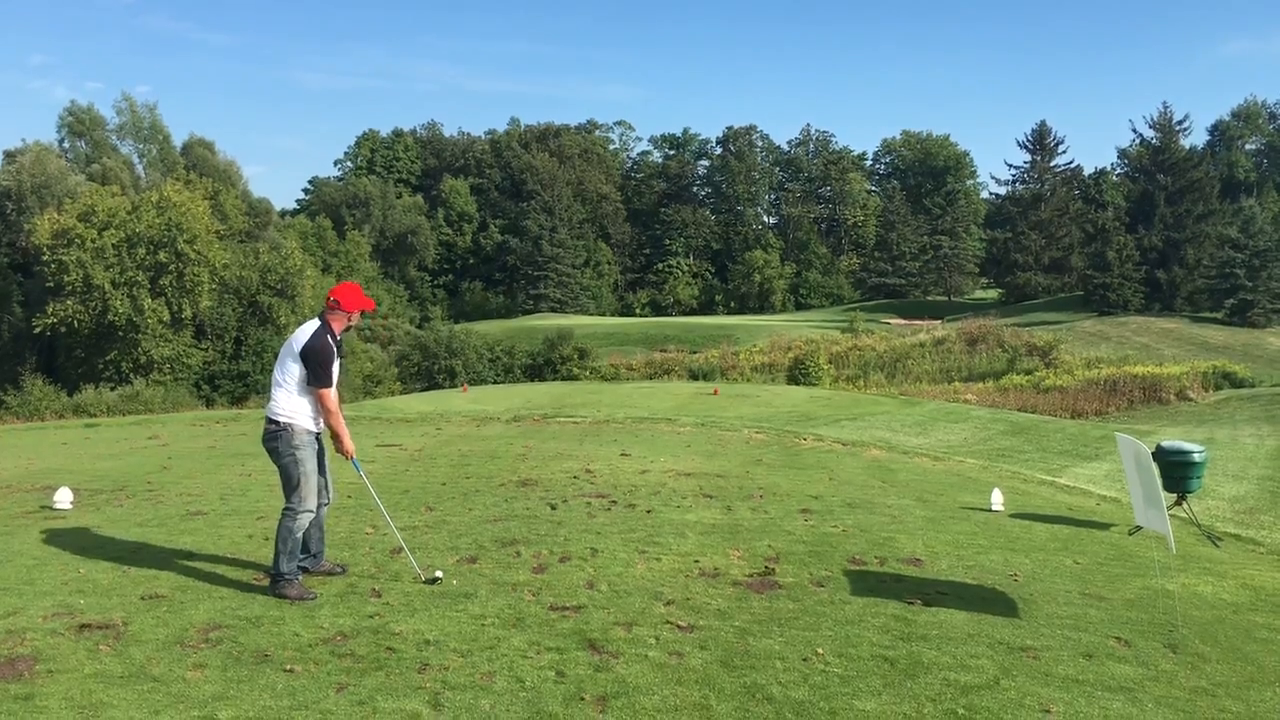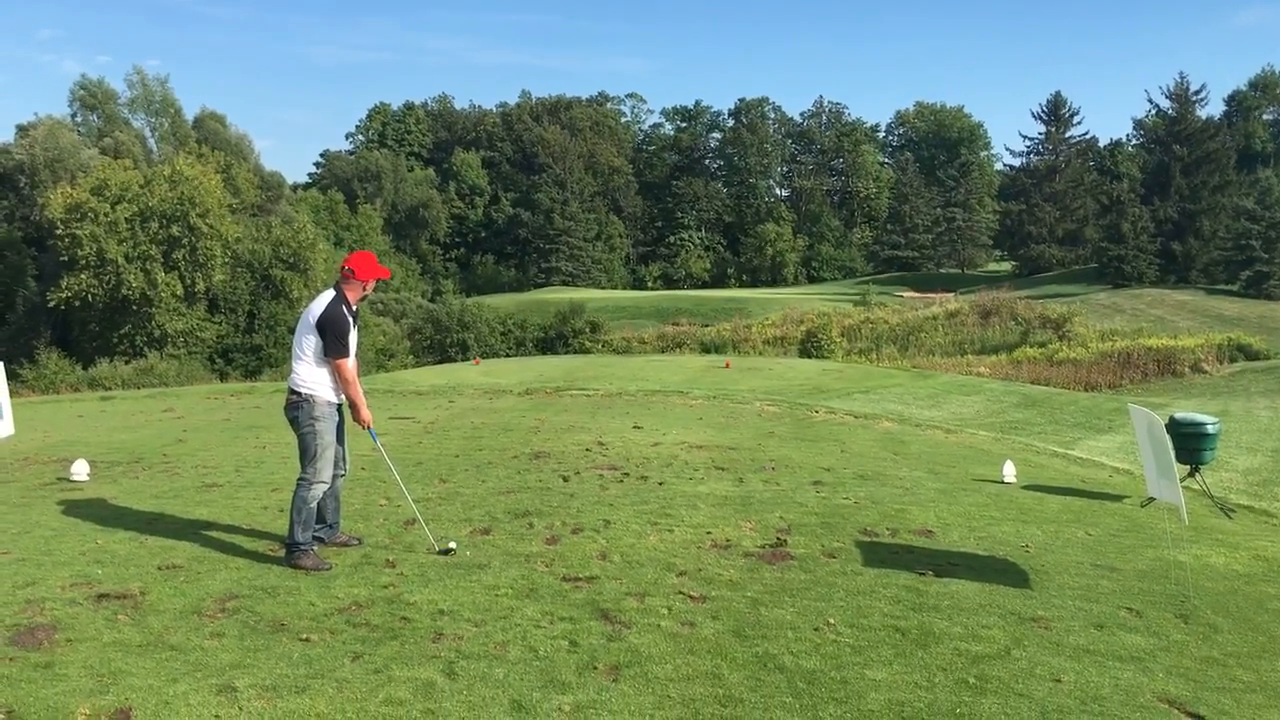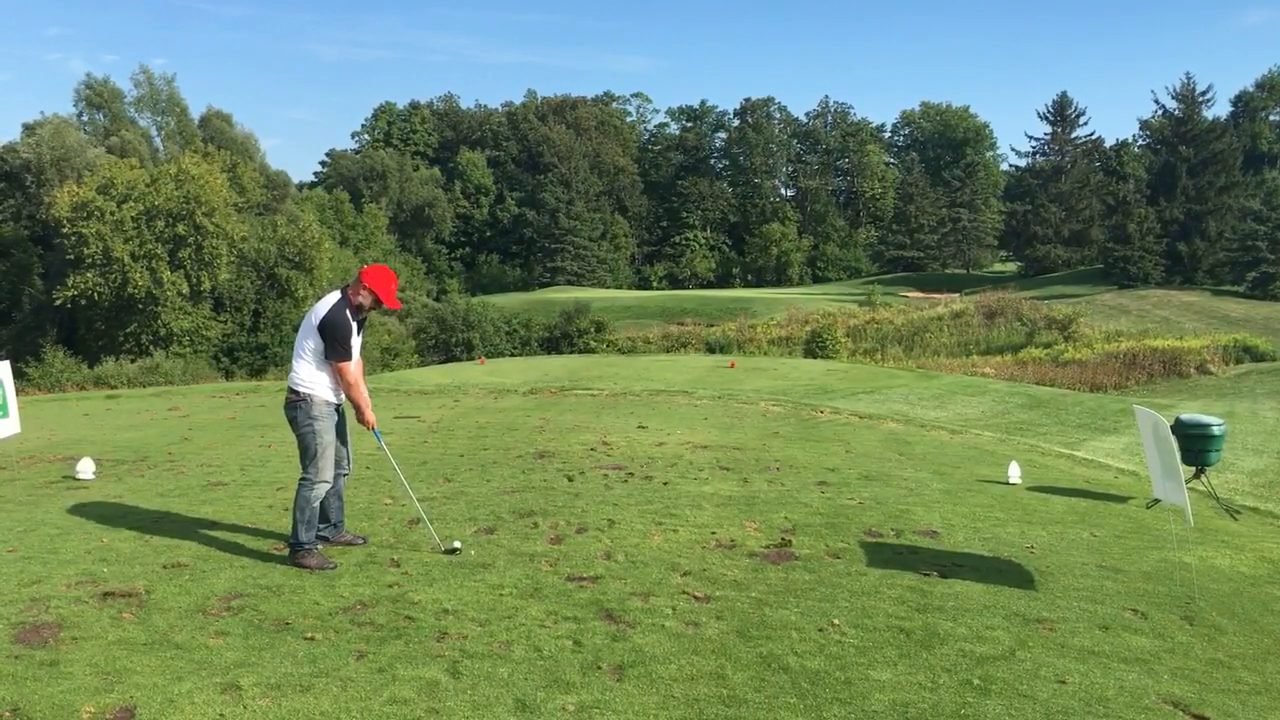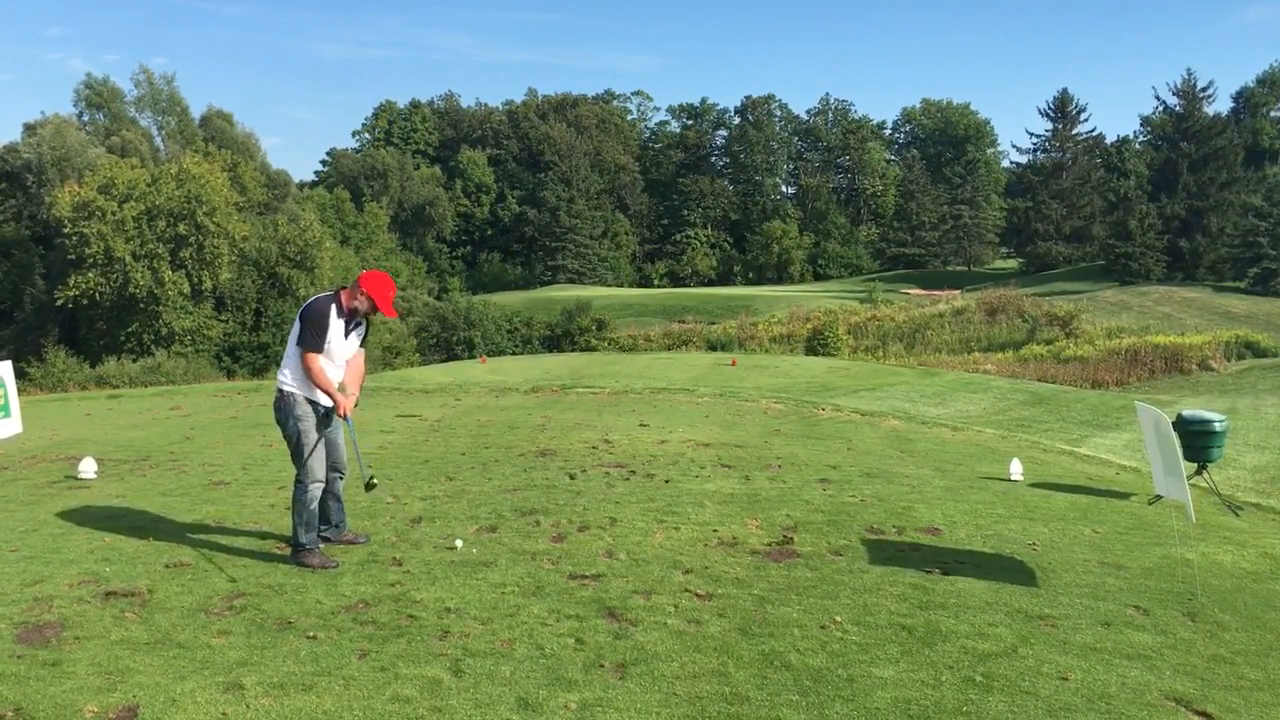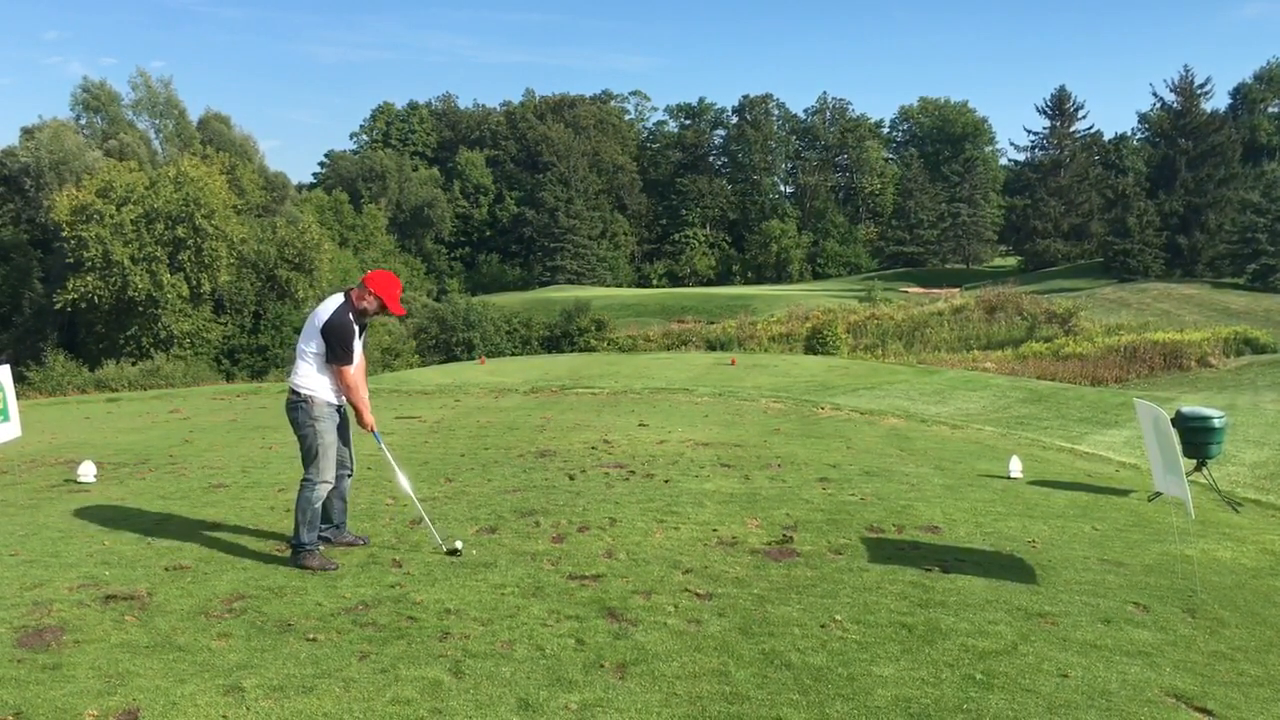
dt=1s
person 1, frame 1
left shoulder: (326, 336)
right shoulder: (318, 344)
left elbow: (330, 392)
right elbow: (325, 400)
left wrist: (340, 430)
right wrist: (343, 437)
left hip: (306, 430)
right hip: (290, 431)
left knee: (320, 497)
right knee: (302, 505)
left ankle: (311, 559)
right ankle: (283, 579)
person 1, frame 2
left shoulder: (343, 307)
right shoulder: (334, 314)
left elbow: (349, 361)
right elbow: (343, 371)
left wrist: (359, 400)
right wrist: (360, 407)
left hip: (327, 401)
right hip: (312, 403)
left knee: (335, 469)
right knee: (316, 476)
left ankle: (326, 531)
right ankle: (298, 549)
person 1, frame 3
left shoulder: (353, 310)
right shoulder: (337, 317)
left elbow: (354, 358)
right elbow: (345, 375)
left wrist: (364, 398)
right wrist: (363, 408)
left hip: (329, 400)
right hip: (310, 401)
left knee: (339, 468)
right knee: (318, 475)
left ankle: (330, 529)
right ankle: (302, 548)
person 1, frame 4
left shoulder: (360, 320)
right shoulder: (319, 310)
left elbow: (356, 361)
right elbow: (310, 363)
left wrist: (351, 395)
right wrist: (337, 396)
left hip: (325, 403)
right hip: (298, 401)
left knee: (336, 469)
right knee: (312, 475)
left ankle: (332, 529)
right ankle: (303, 547)
person 1, frame 5
left shoulder: (355, 312)
right shoulder: (339, 320)
left elbow: (357, 358)
right elbow: (345, 376)
left wrist: (365, 399)
right wrist: (362, 412)
left hip: (331, 401)
right hip: (312, 402)
left knee: (342, 468)
right knee: (320, 476)
left ankle: (332, 530)
right ankle: (304, 549)
